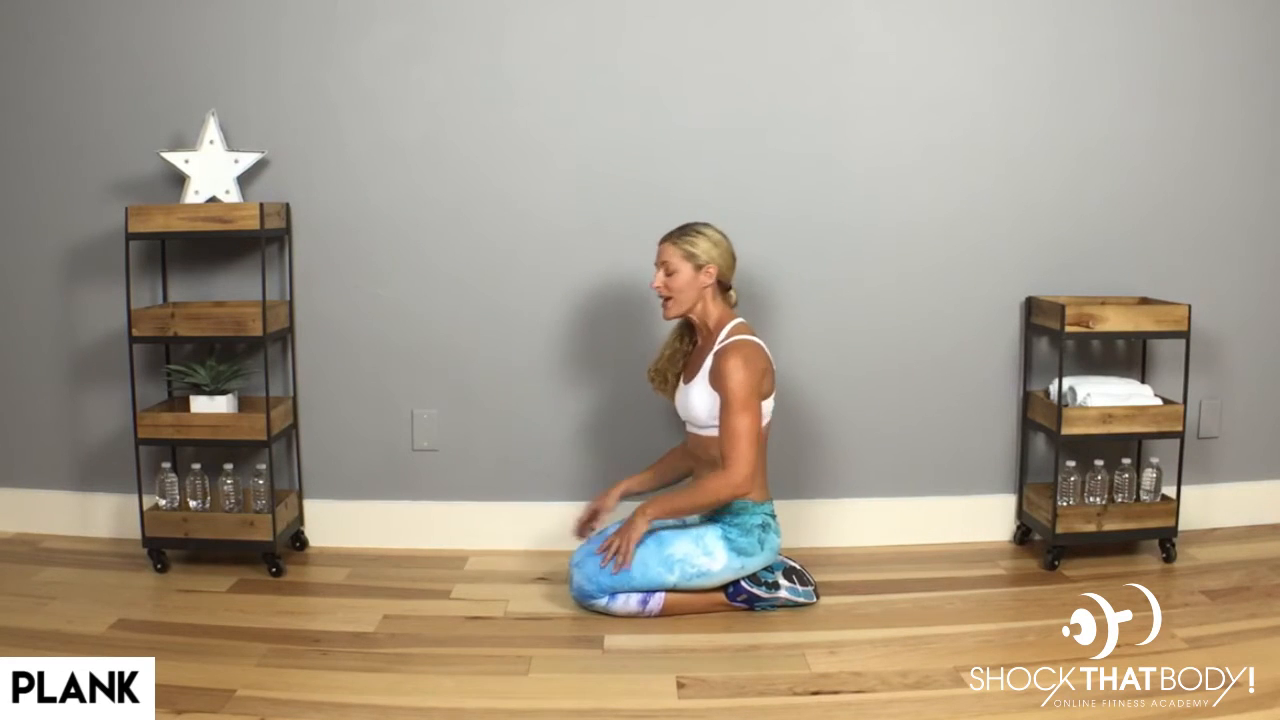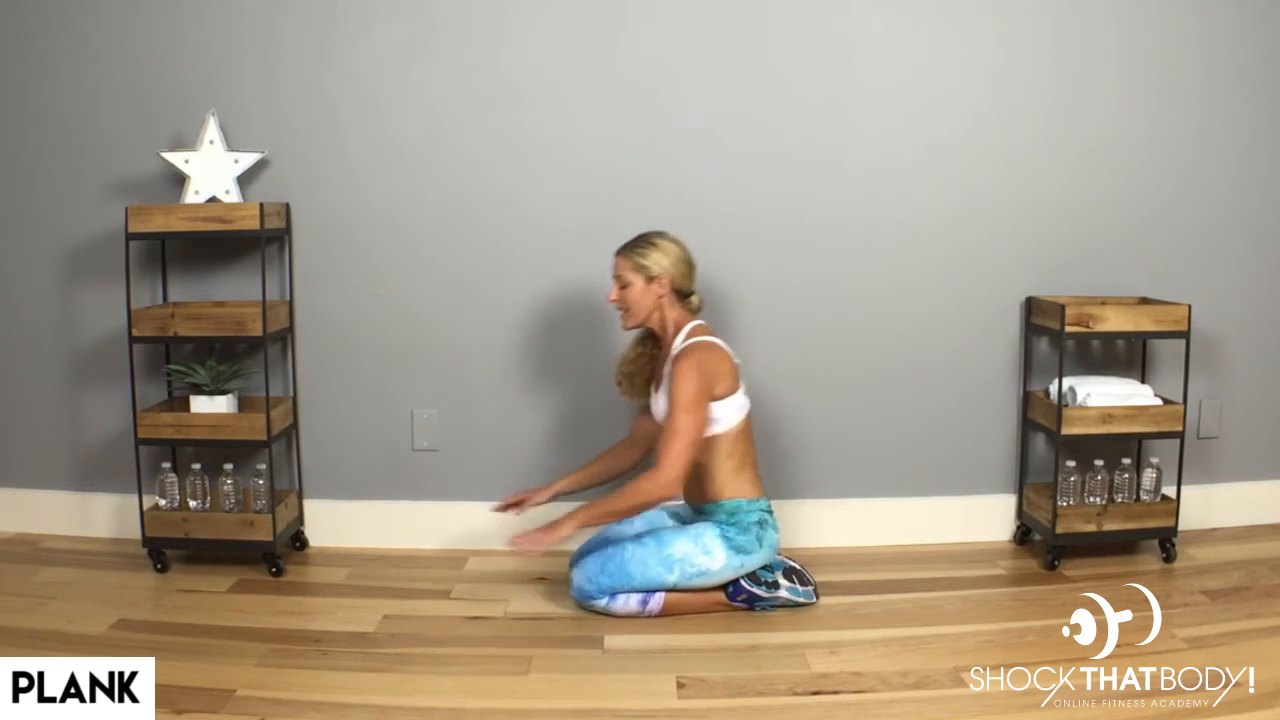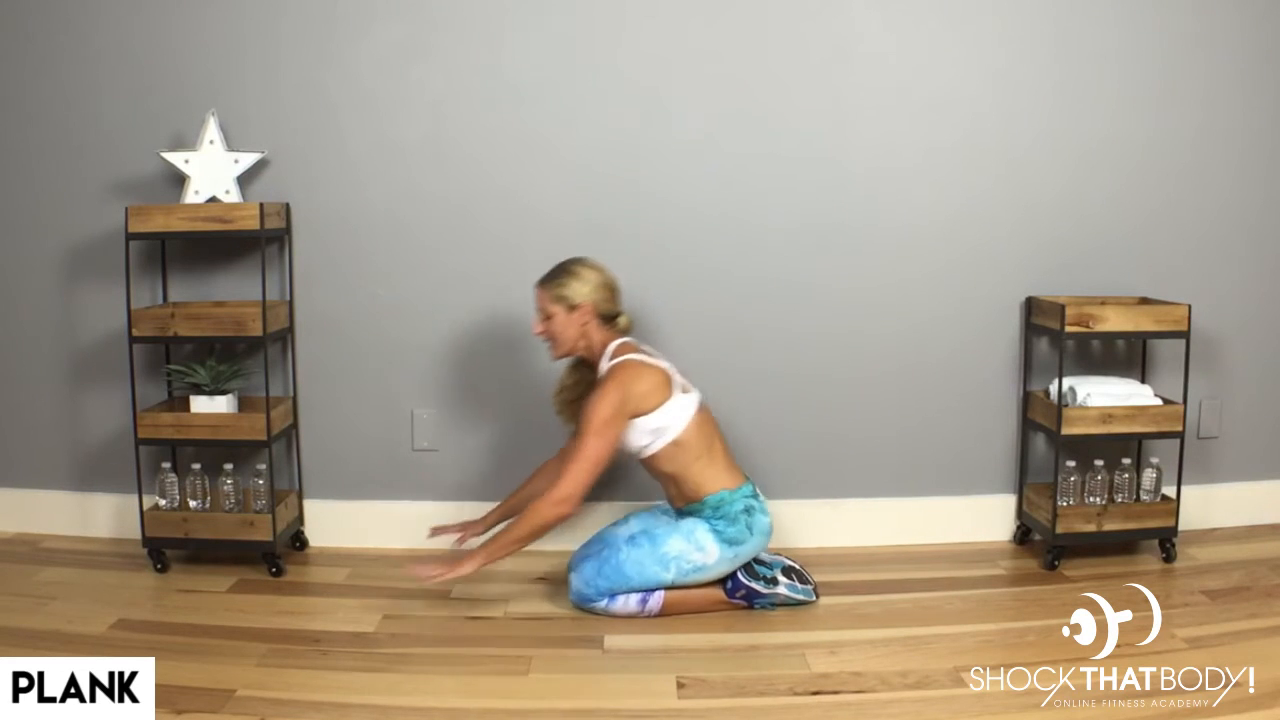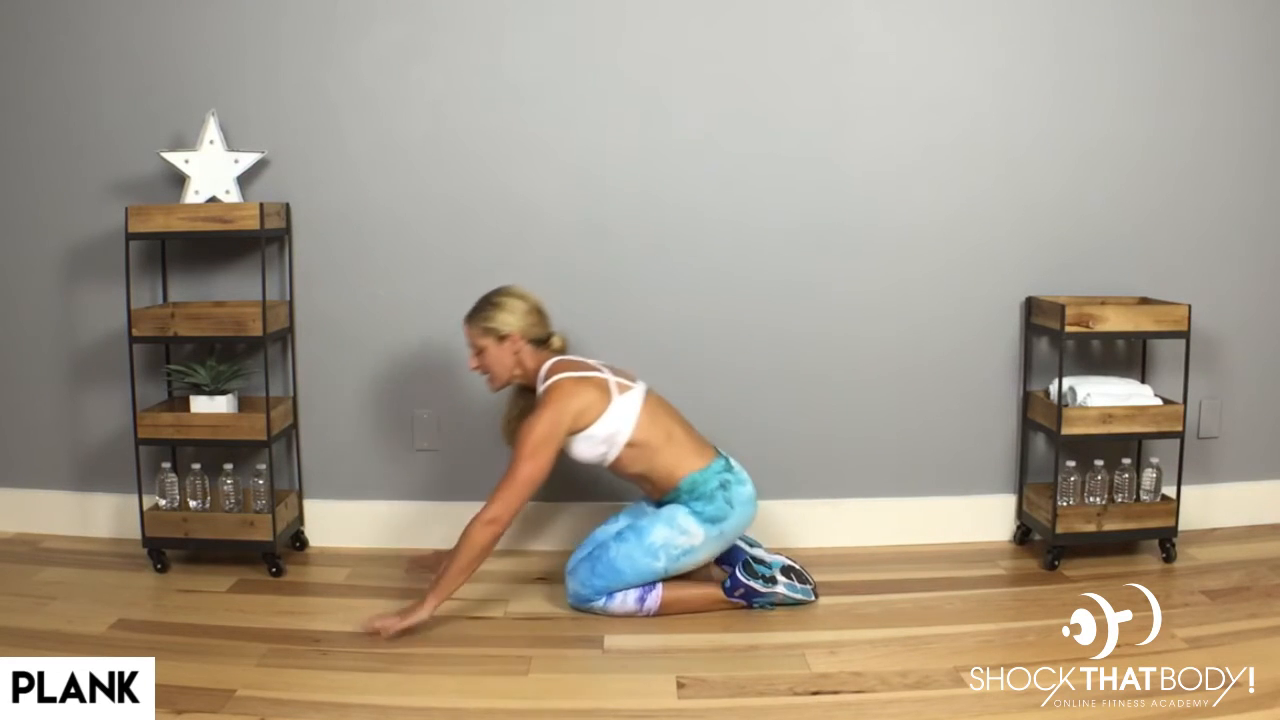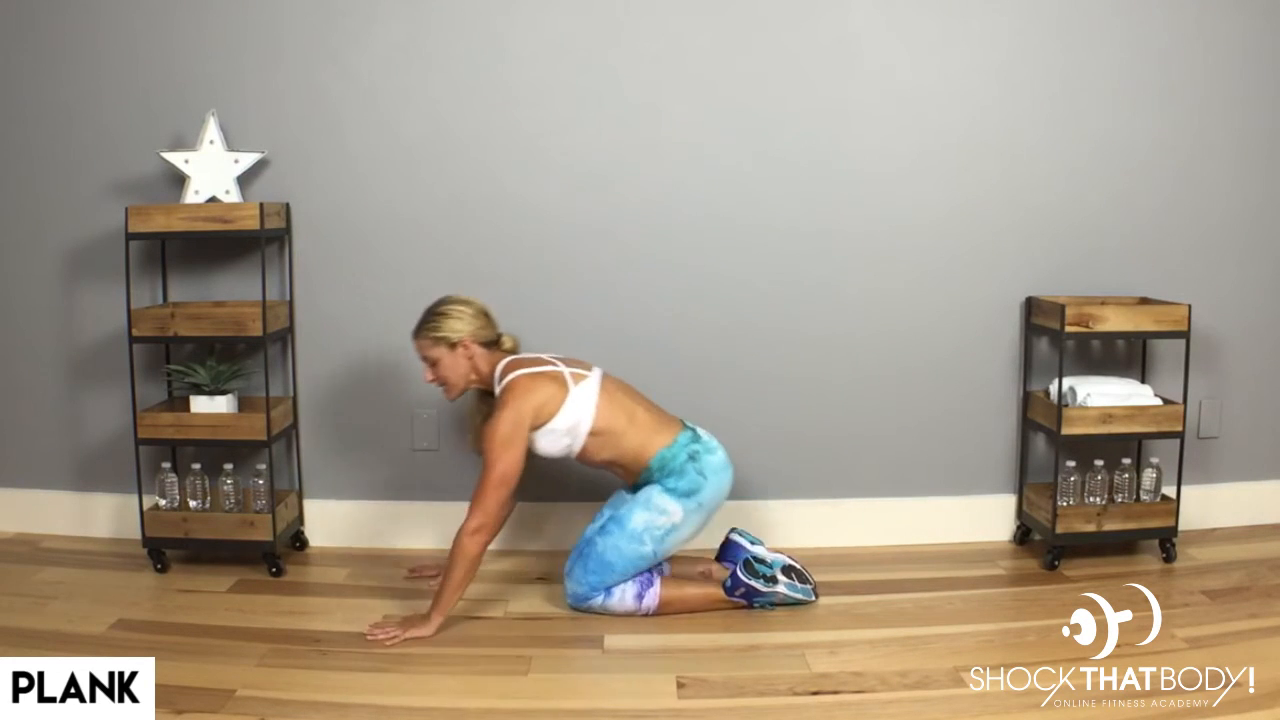
dt=0.2s
person 1, frame 1
left shoulder: (735, 357)
right shoulder: (696, 346)
left elbow: (735, 478)
left wrist: (647, 514)
right wrist: (622, 488)
left hip: (742, 528)
right hip: (711, 517)
left knee: (590, 583)
right knee: (587, 558)
left ankle: (741, 593)
right ankle: (747, 572)
person 1, frame 2
left shoulder: (694, 360)
right shoulder: (671, 348)
left elbow: (666, 480)
right elbow: (635, 446)
left wrist: (573, 521)
right wrist: (550, 489)
left hip: (737, 529)
right hip: (706, 517)
left knee: (591, 584)
right knee: (586, 562)
left ankle: (739, 591)
right ankle: (753, 565)
person 1, frame 3
left shoulder: (619, 383)
right shoulder: (614, 363)
left elbow: (563, 500)
right elbow: (565, 462)
left wrist: (476, 559)
right wrist: (489, 520)
left hip: (727, 521)
right hip: (697, 512)
left knee: (590, 587)
right knee: (588, 564)
left ankle: (740, 589)
right ankle: (735, 560)
person 1, frame 4
left shoulder: (556, 403)
right shoulder: (561, 377)
left elbow: (495, 516)
right elbow: (515, 493)
left wrist: (427, 604)
right wrist: (460, 555)
left hip: (713, 500)
right hip: (696, 489)
left knee: (587, 587)
right knee: (585, 566)
left ankle: (739, 587)
right ankle: (733, 560)
person 1, frame 5
left shoulder: (516, 401)
right shoulder: (519, 375)
left elbow: (478, 524)
right elbow: (505, 493)
left wrist: (432, 618)
right wrist: (459, 564)
left hip: (687, 472)
right hip: (678, 463)
left knee: (586, 588)
right knee: (594, 566)
left ankle: (741, 587)
right ankle: (734, 562)
